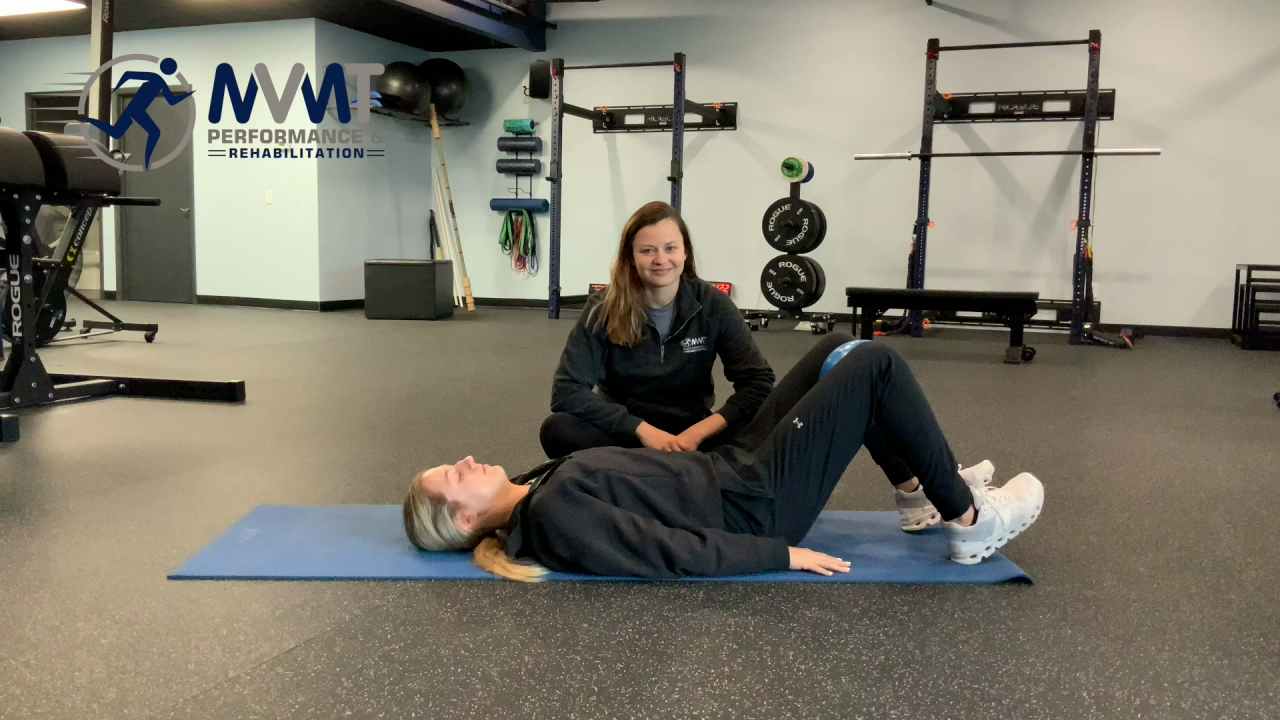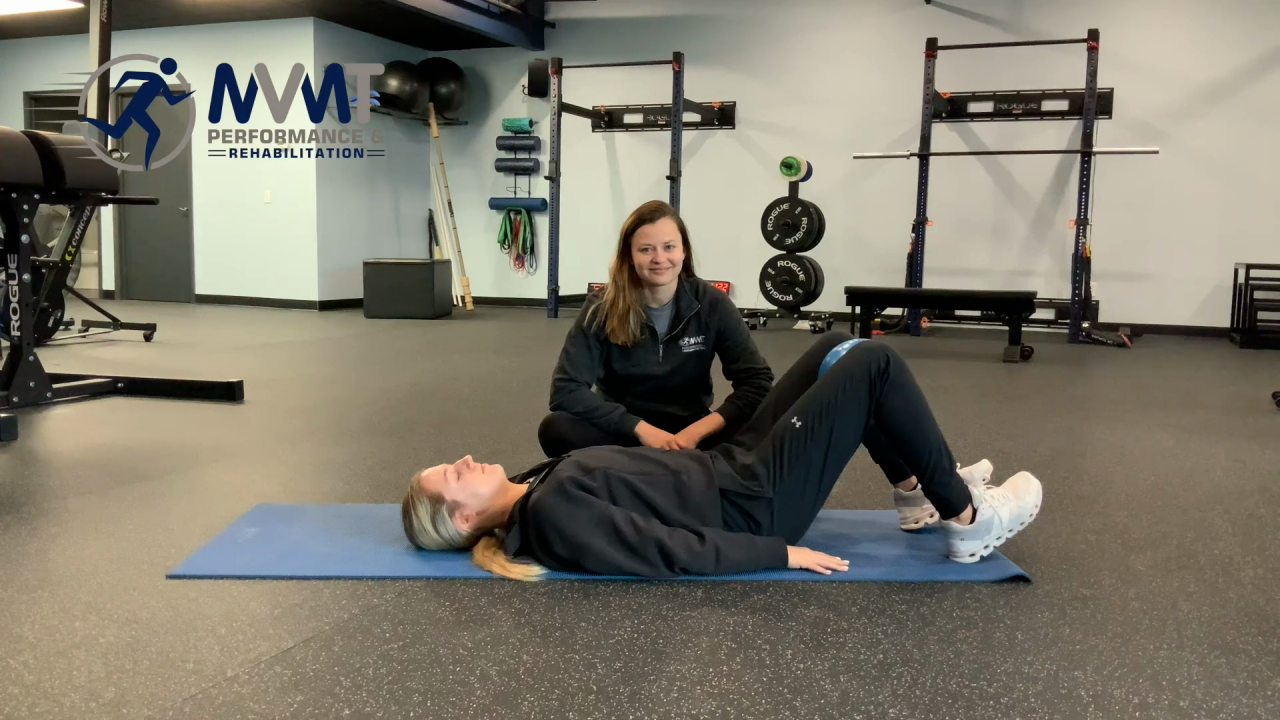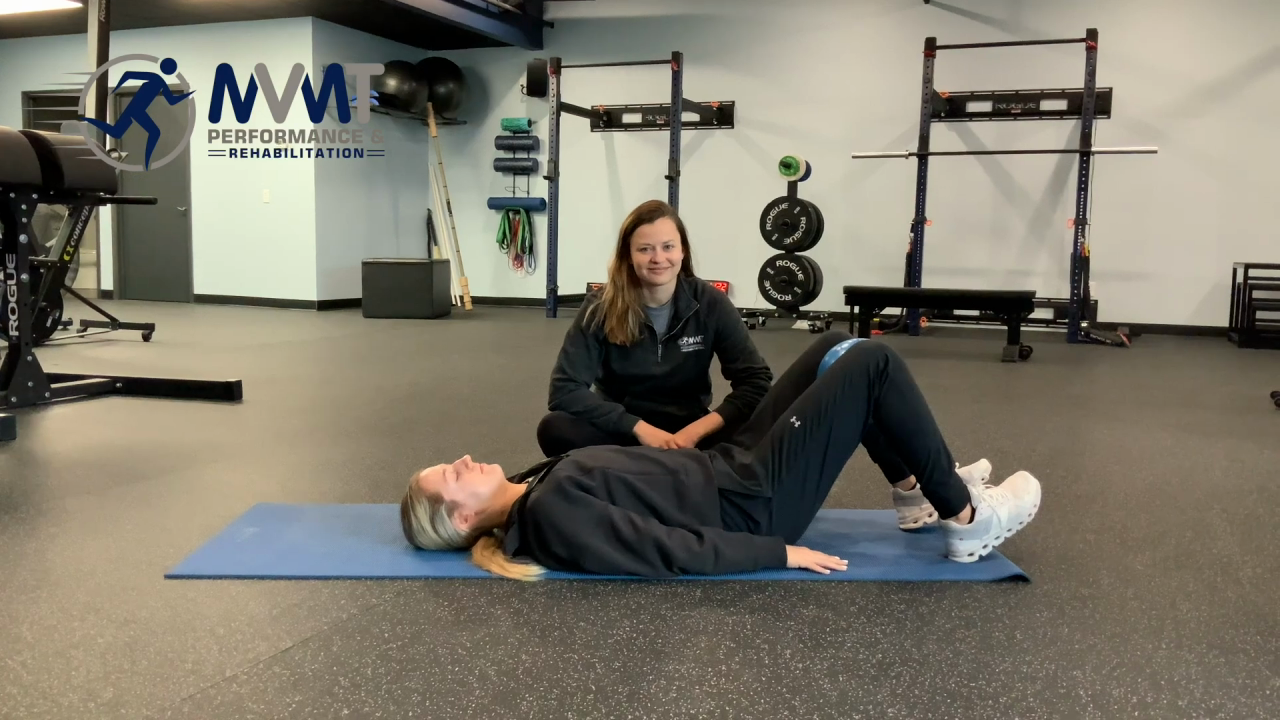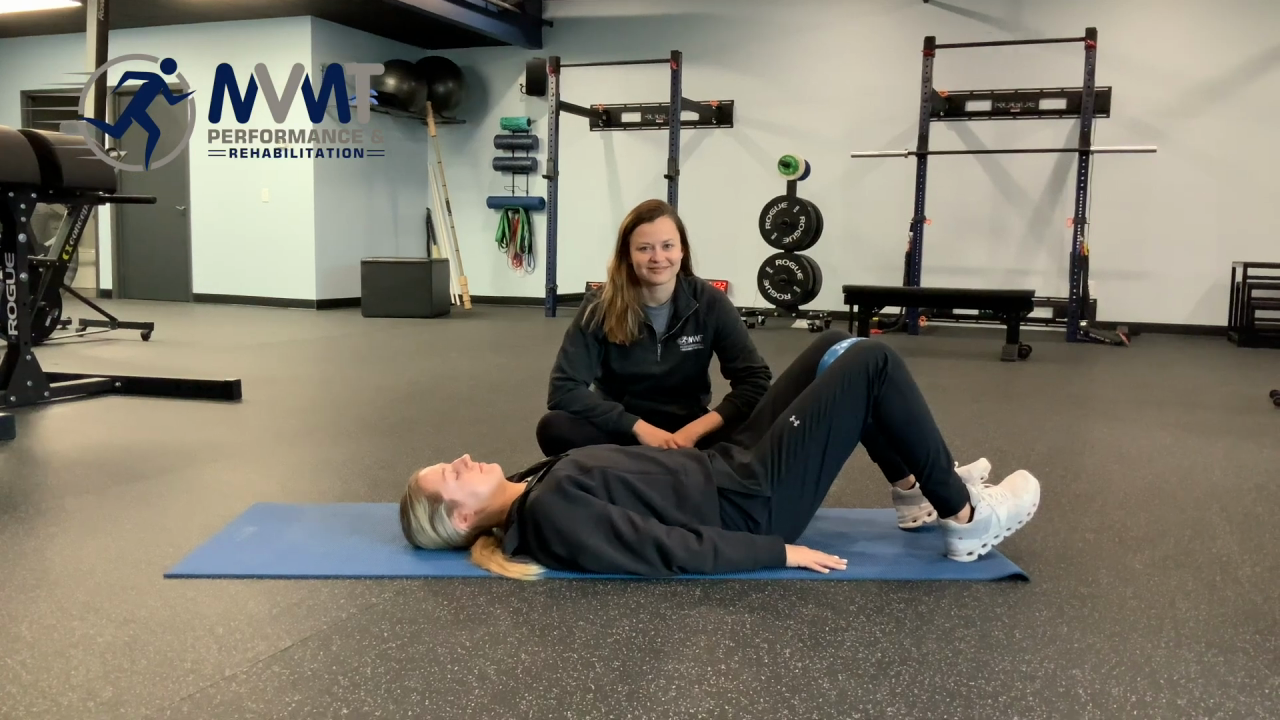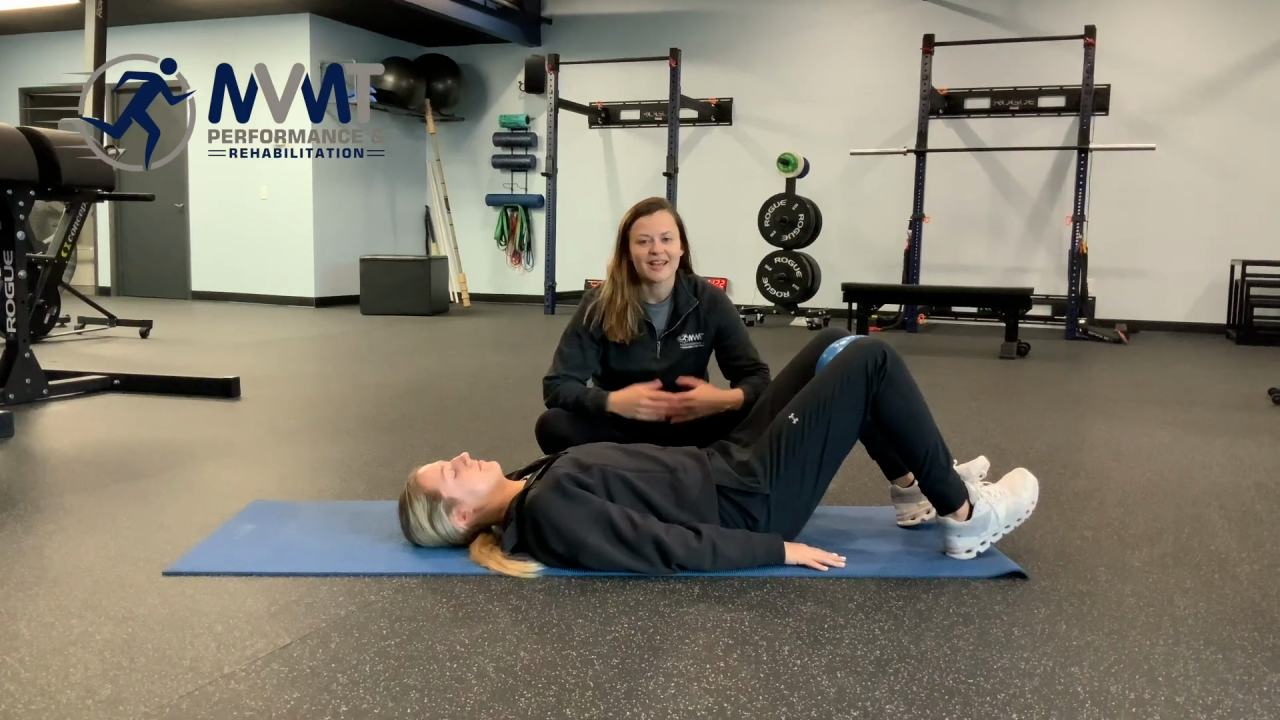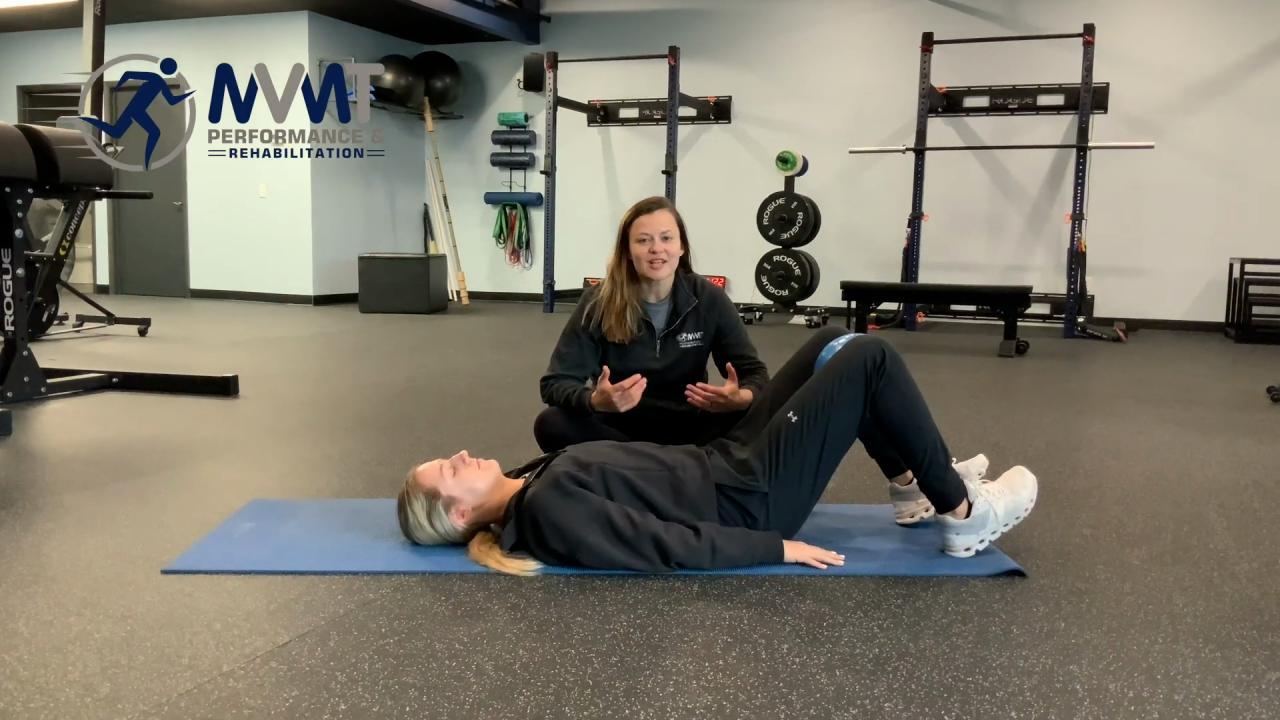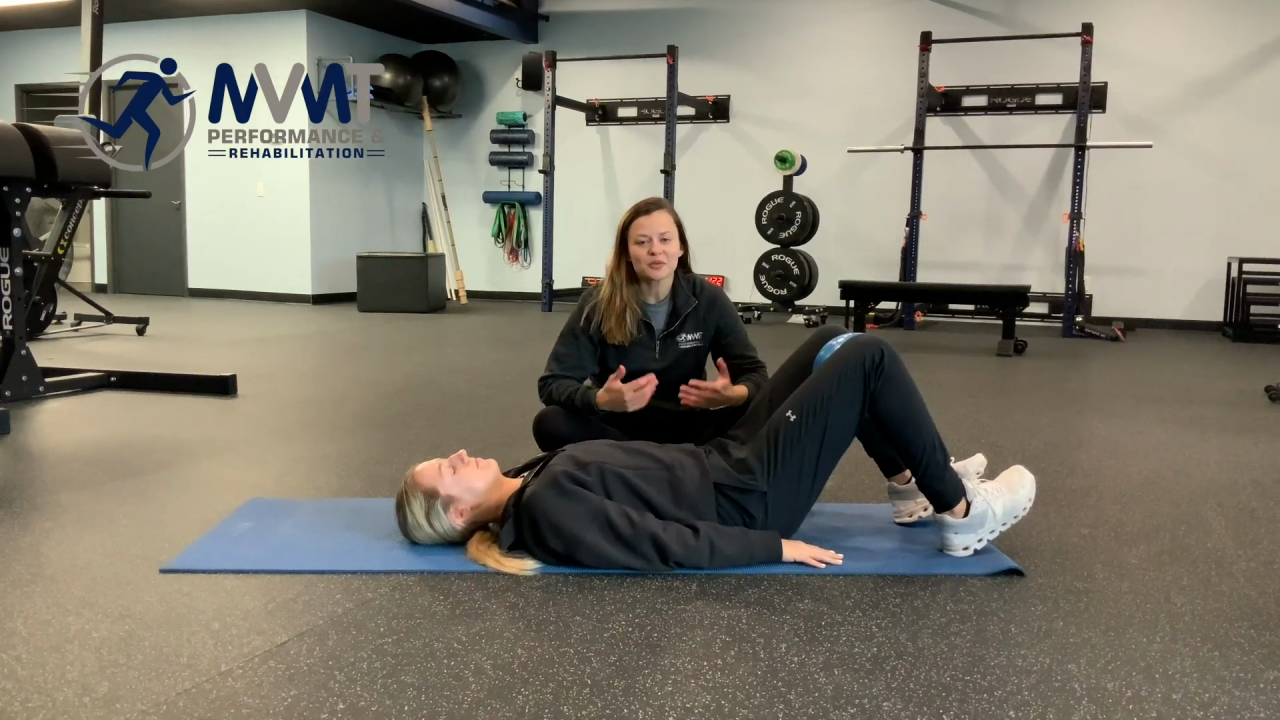
dt=0.4s
person 1, frame 1
left shoulder: (536, 486)
right shoulder: (553, 516)
right elbow: (676, 551)
right wrist: (784, 553)
left hip: (731, 470)
right hip: (756, 504)
left knee: (841, 349)
right knee: (877, 365)
left ankle: (928, 489)
right ankle: (969, 521)
person 1, frame 2
left shoulder: (535, 488)
right shoulder: (551, 517)
right elbow: (675, 552)
right wrist: (782, 553)
left hip: (730, 469)
right hip: (755, 504)
left knee: (842, 351)
right knee: (876, 364)
left ankle: (925, 490)
right ankle: (967, 520)
person 1, frame 3
left shoulder: (536, 484)
right shoulder: (550, 515)
right elbow: (674, 550)
right wrist: (781, 552)
left hip: (728, 469)
right hip: (753, 503)
left knee: (839, 347)
right knee: (874, 363)
left ankle: (923, 489)
right ankle: (965, 519)
person 1, frame 4
left shoulder: (534, 485)
right shoulder: (549, 516)
right elbow: (674, 550)
right wrist: (780, 553)
left hip: (728, 470)
right hip: (753, 504)
left knee: (838, 346)
right knee: (874, 363)
left ankle: (921, 489)
right ankle: (965, 518)
person 1, frame 5
left shoulder: (535, 481)
right shoulder: (548, 513)
right elbow: (673, 548)
right wrist: (780, 548)
left hip: (726, 466)
right hip: (753, 500)
left knee: (838, 342)
right knee: (872, 360)
left ankle: (921, 487)
right ankle: (964, 515)
person 1, frame 6
left shoulder: (531, 481)
right shoulder: (547, 511)
right elbow: (673, 546)
right wrist: (778, 548)
left hip: (724, 466)
right hip: (750, 499)
left knee: (837, 342)
right knee: (871, 359)
left ankle: (916, 486)
right ankle: (963, 515)
person 1, frame 7
left shoulder: (531, 479)
right shoulder: (546, 510)
right elbow: (669, 544)
right wrist: (776, 546)
left hip: (722, 464)
right hip: (749, 498)
left knee: (835, 342)
right knee: (869, 357)
left ankle: (916, 485)
right ankle: (962, 513)
person 2, frame 1
left shoulder: (713, 304)
right shoulder: (605, 308)
left elbow: (759, 383)
right elbow: (567, 390)
left wrist: (697, 433)
right wrist: (643, 429)
left hip: (690, 432)
right hip: (626, 432)
right knee: (557, 430)
person 2, frame 2
left shoulder: (712, 304)
right shoulder: (604, 307)
left elbow: (758, 382)
right elbow: (566, 391)
left wrist: (695, 432)
right wrist: (642, 429)
left hip: (689, 432)
right hip: (624, 432)
right knee: (555, 430)
person 2, frame 3
left shoulder: (711, 303)
right shoulder: (602, 307)
left elbow: (757, 381)
right elbow: (564, 389)
left wrist: (695, 432)
right wrist: (640, 428)
left hip: (687, 431)
right hip: (623, 431)
right knee: (554, 429)
person 2, frame 4
left shoulder: (710, 302)
right shoulder: (601, 306)
left elbow: (756, 381)
right elbow: (563, 389)
left wrist: (693, 431)
right wrist: (640, 428)
left hip: (686, 431)
right hip: (622, 432)
right knee: (553, 429)
person 2, frame 5
left shoulder: (709, 301)
right shoulder: (601, 303)
left elbow: (758, 376)
right elbow: (557, 385)
left wrist: (724, 399)
right wrist: (610, 401)
left hip: (687, 429)
right hip: (619, 430)
right knee: (552, 426)
person 2, frame 6
left shoulder: (709, 299)
right shoulder: (600, 301)
left elbow: (754, 373)
right elbow: (555, 383)
left wrist: (740, 398)
right wrist: (595, 401)
left hip: (686, 427)
right hip: (619, 428)
right knee: (550, 425)
person 2, frame 7
left shoulder: (709, 300)
right shoulder: (599, 302)
left elbow: (754, 372)
right elbow: (552, 383)
left wrist: (732, 395)
right wrist: (599, 399)
left hip: (685, 427)
right hip: (617, 429)
right knee: (550, 423)
